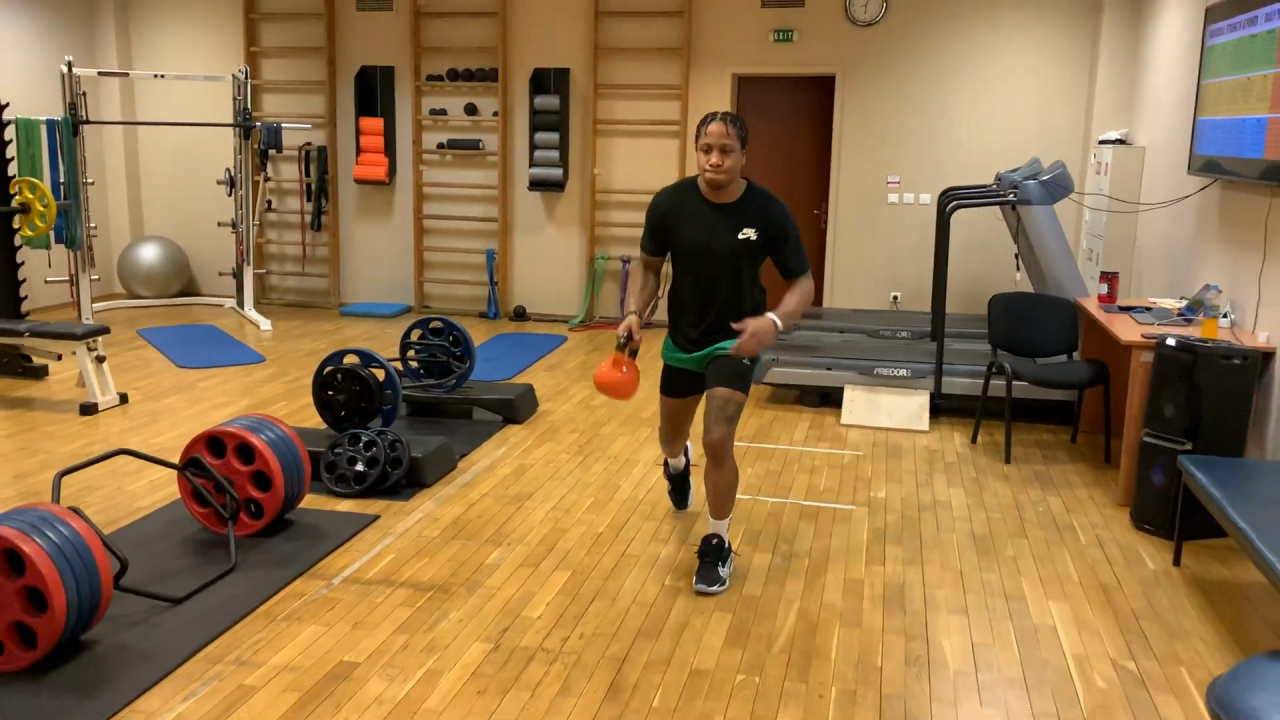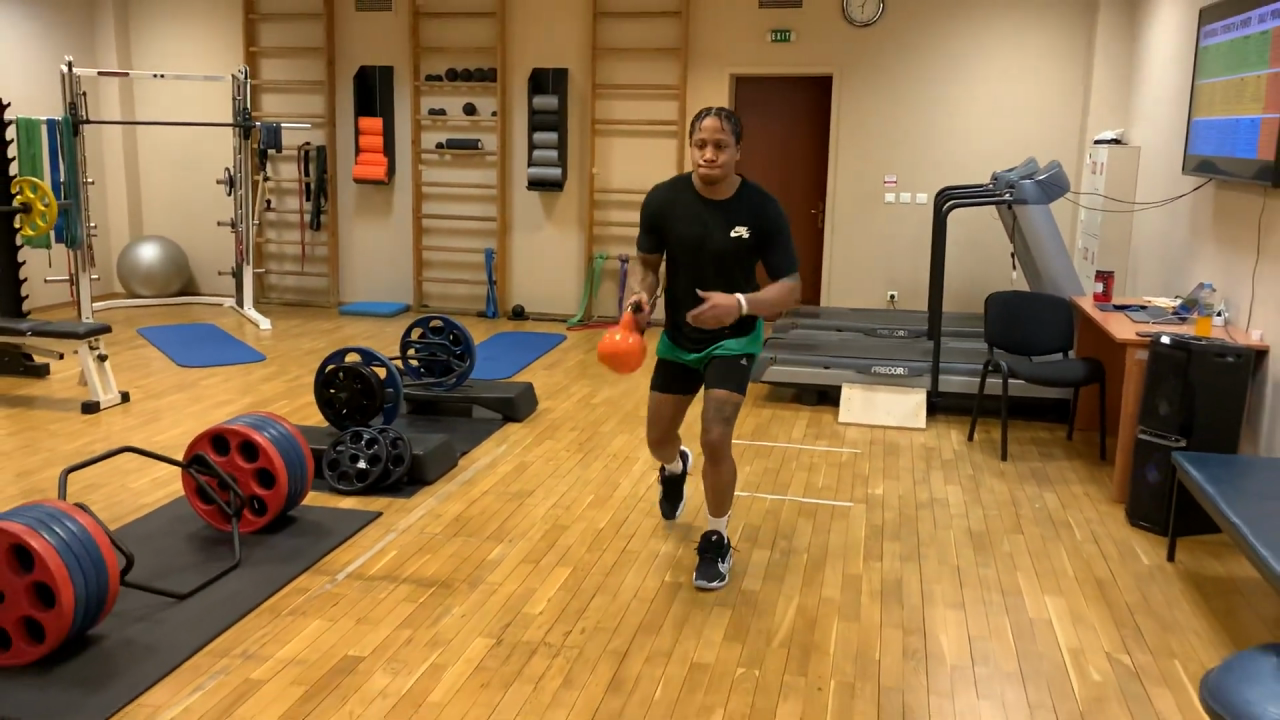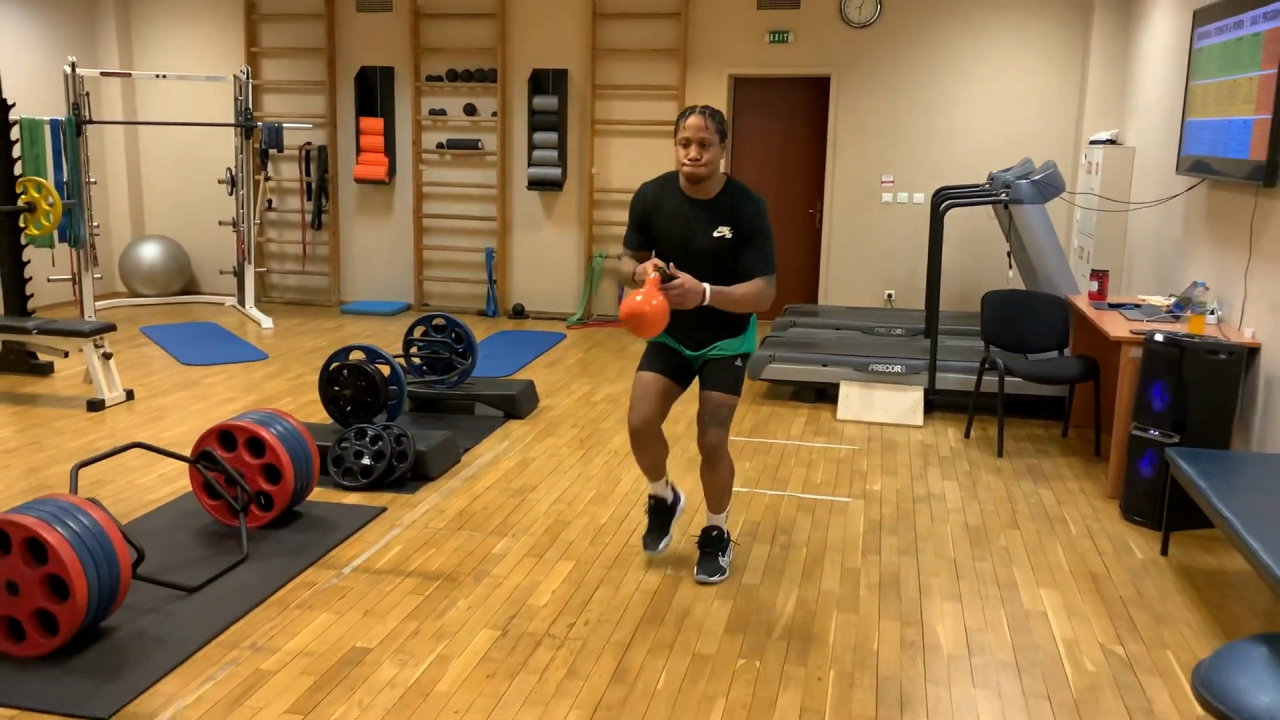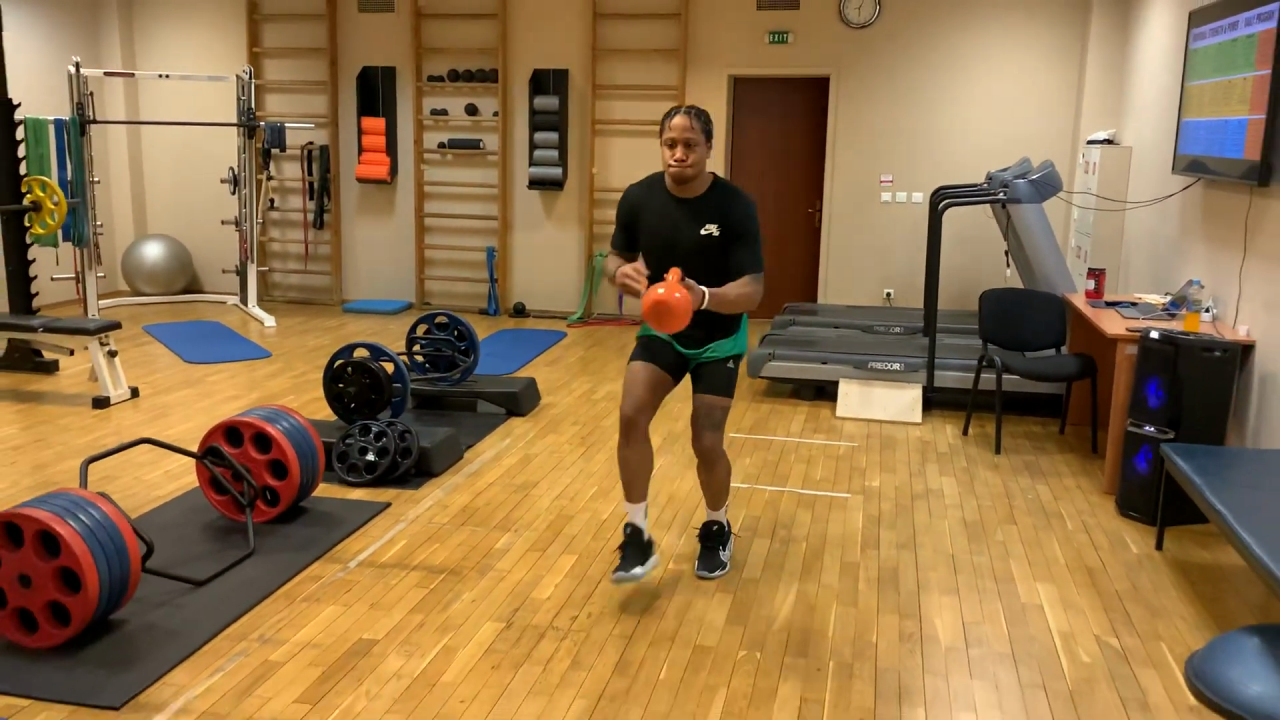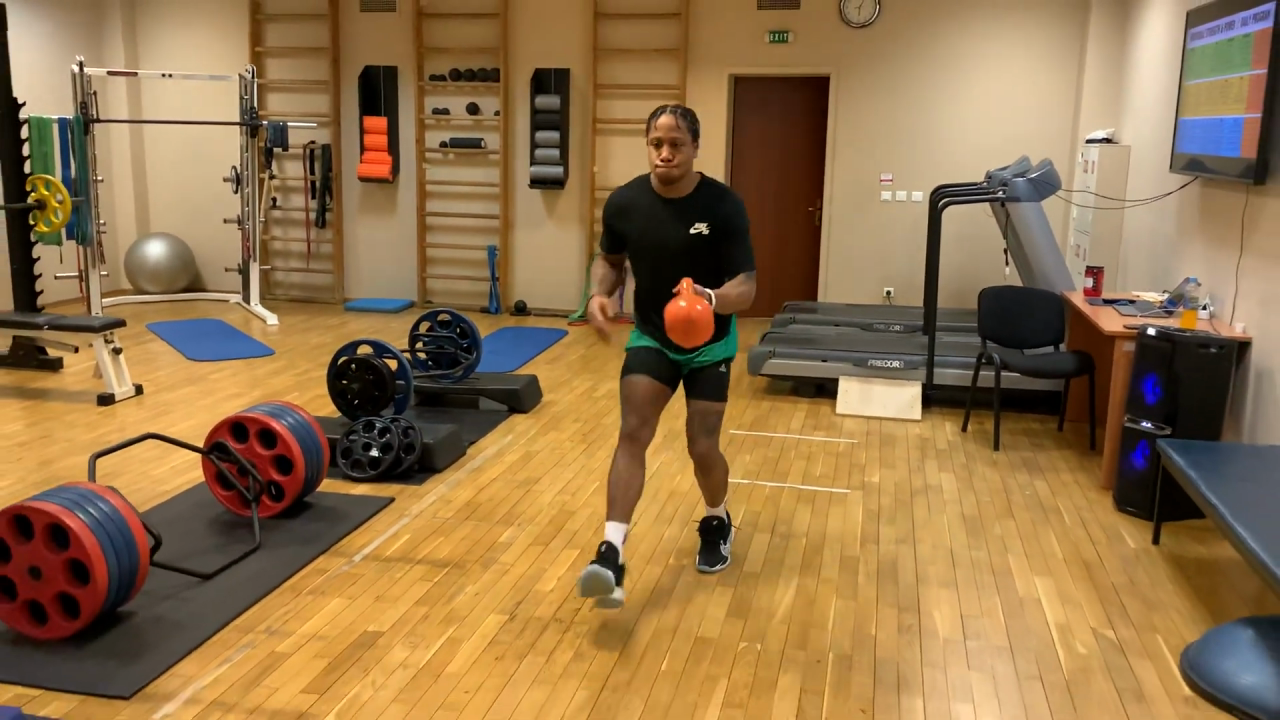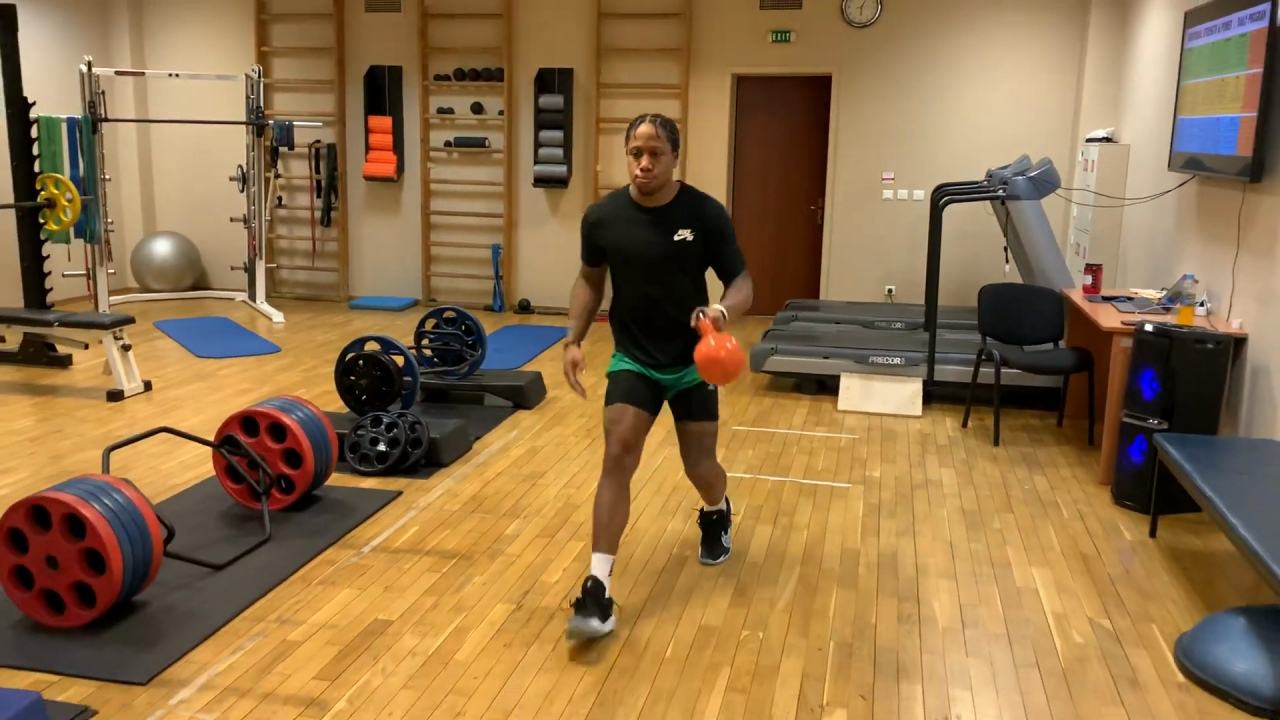
dt=0.1s
person 1, frame 1
left shoulder: (769, 212)
right shoulder: (669, 204)
left elbow: (802, 282)
right elbow: (650, 266)
left wrist: (775, 321)
right wrist: (633, 313)
left hip: (736, 339)
right hip: (682, 339)
left knee: (717, 440)
right knee: (670, 436)
left ankle: (717, 544)
right ankle: (677, 464)
person 1, frame 2
left shoulder: (763, 209)
right shoulder: (663, 199)
left elbow: (789, 289)
right elbow: (645, 262)
left wrist: (739, 303)
right wrist: (638, 294)
left hip: (733, 338)
right hip: (678, 337)
left knee: (715, 440)
right knee: (658, 437)
left ankle: (716, 539)
right ankle: (674, 465)
person 1, frame 3
left shoulder: (746, 207)
right shoulder: (650, 198)
left elbow: (763, 292)
right elbow: (632, 258)
left wrist: (705, 292)
right wrist: (641, 271)
left hip: (727, 337)
right hip: (671, 332)
left knee: (711, 443)
right knee: (640, 424)
left ankle: (716, 534)
right ankle: (663, 498)
person 1, frame 4
left shoulder: (734, 205)
right shoulder: (638, 199)
left elbow: (752, 288)
right elbow: (619, 258)
left wrist: (705, 295)
right wrist: (624, 273)
left hip: (719, 336)
right hip: (662, 329)
left knee: (706, 443)
right knee: (631, 417)
left ankle: (716, 529)
right ankle: (637, 536)
person 1, frame 5
left shoulder: (723, 204)
right shoulder: (623, 201)
left elbow: (746, 287)
right elbow: (608, 260)
left wrist: (710, 298)
right wrist: (599, 294)
left hip: (708, 341)
right hip: (649, 335)
left knee: (702, 449)
right knee: (632, 434)
left ankle: (717, 523)
person 1, frame 6
left shoulder: (706, 213)
right shoulder: (603, 216)
left elbow: (740, 281)
right elbow: (590, 280)
left wrist: (721, 312)
right wrist: (574, 344)
left hip: (691, 359)
right hip: (633, 359)
left knee: (700, 469)
right knee: (618, 459)
left ankle: (717, 513)
